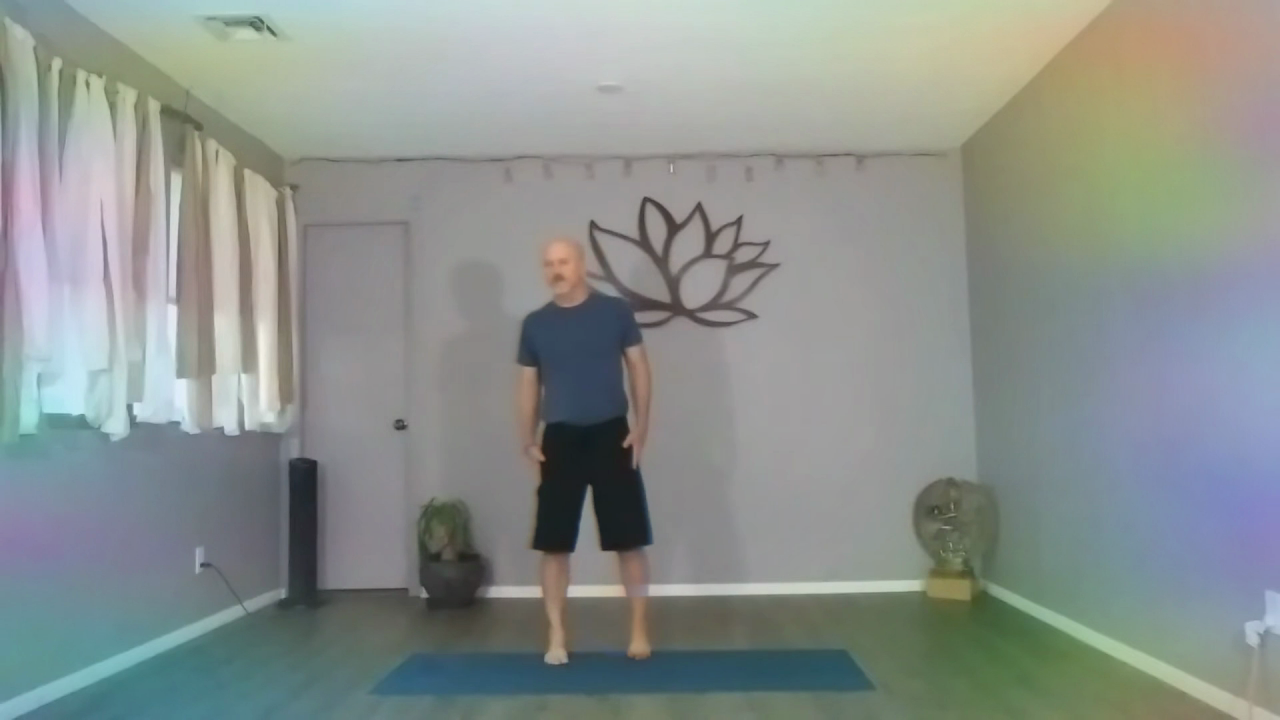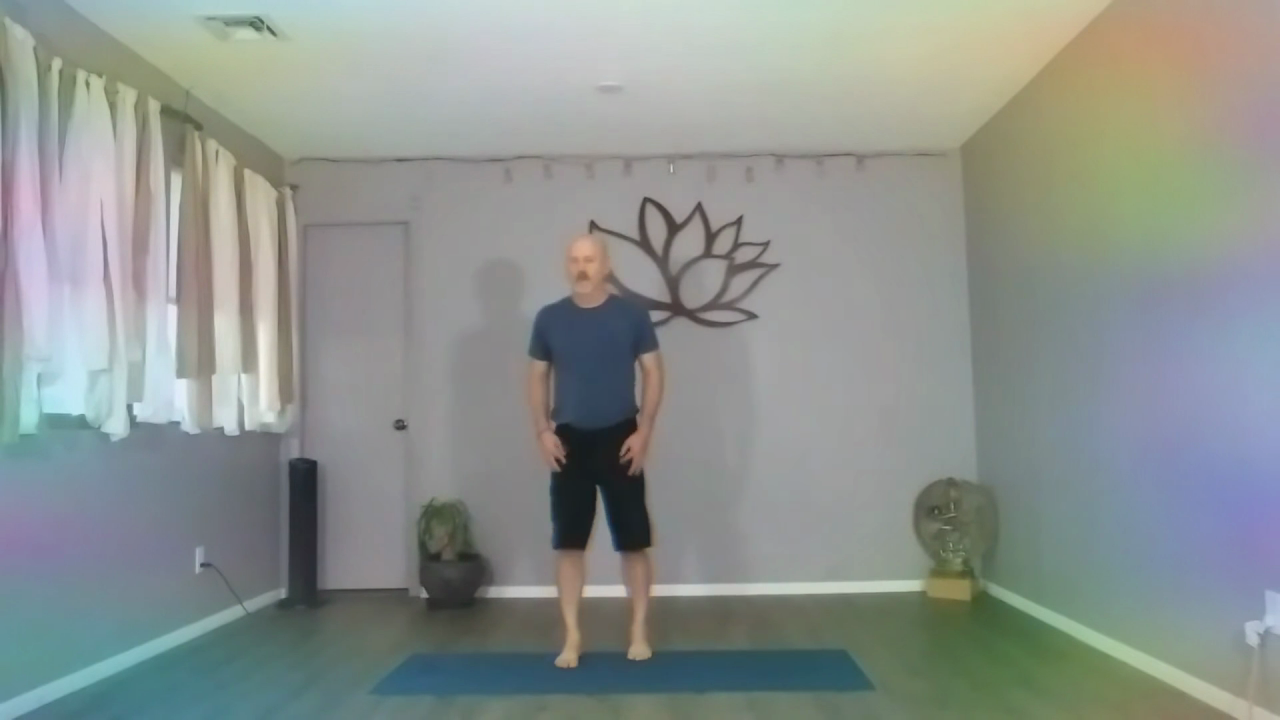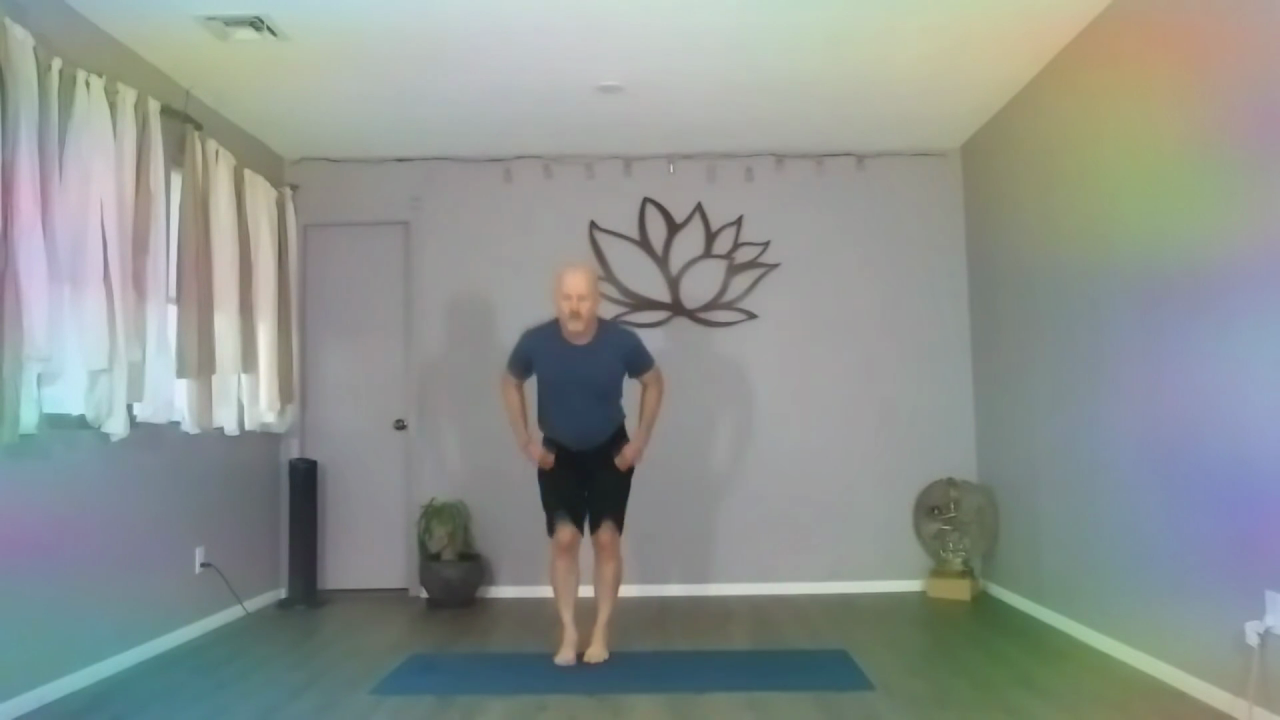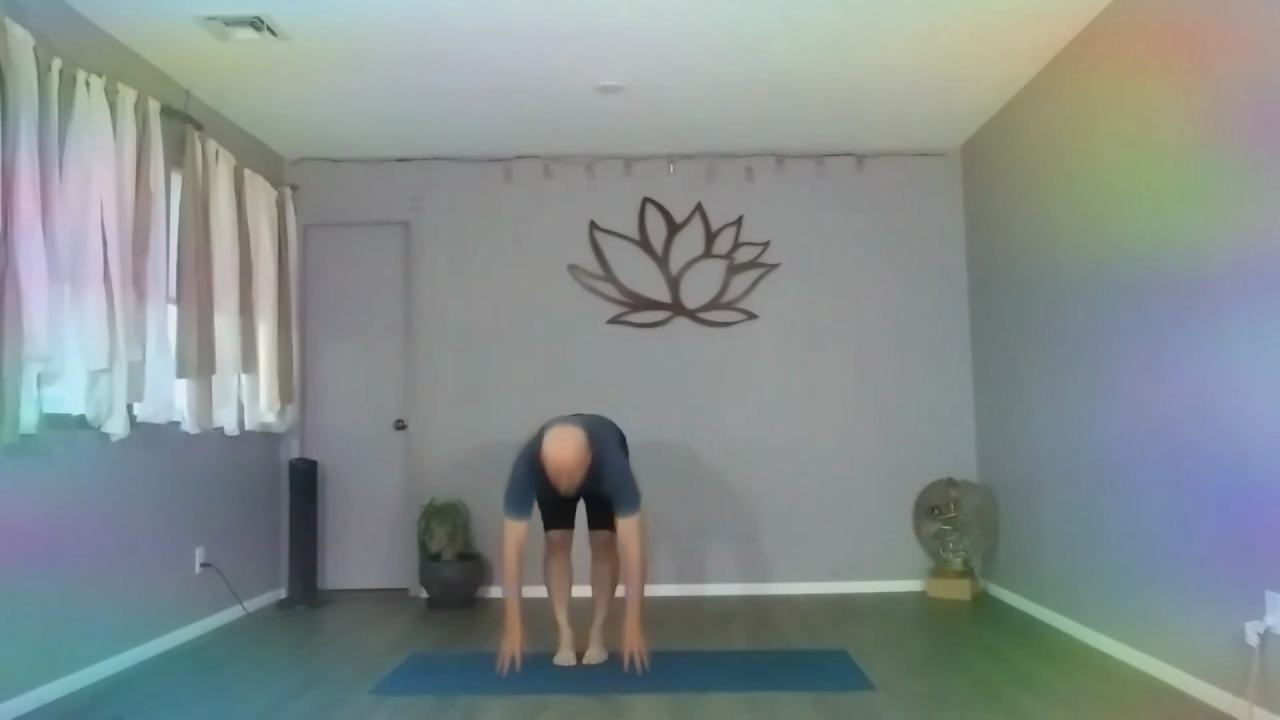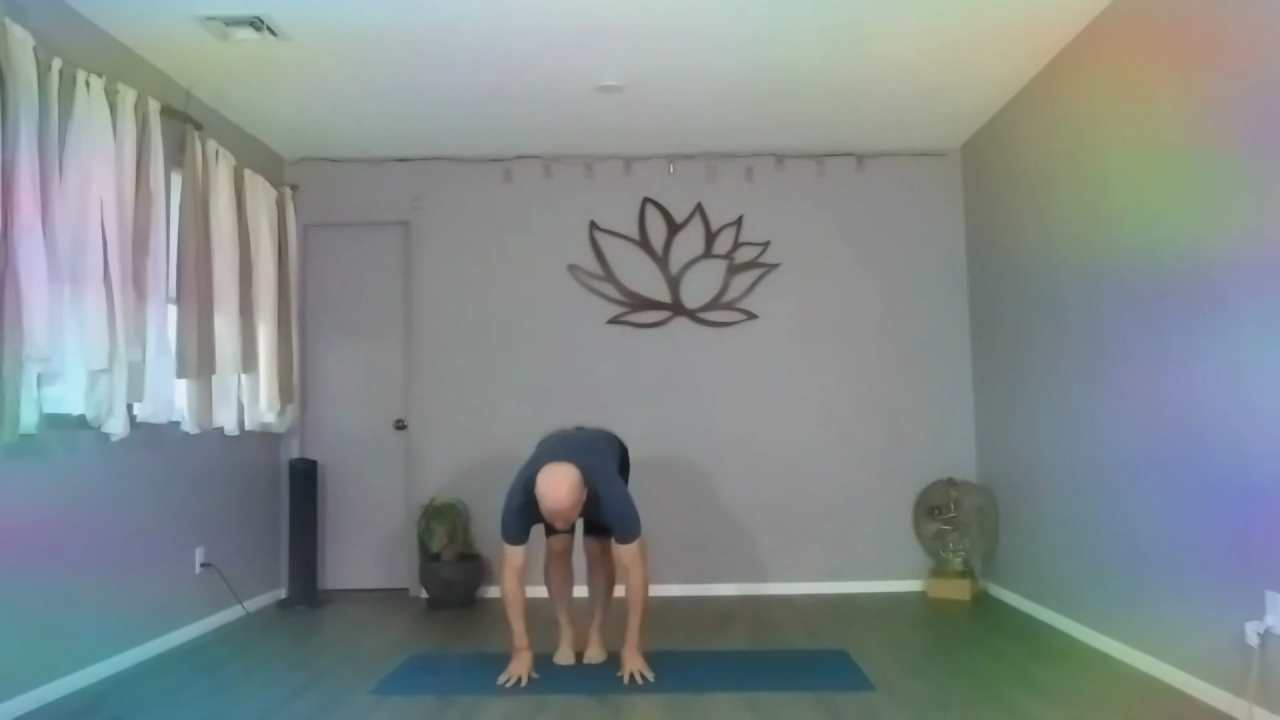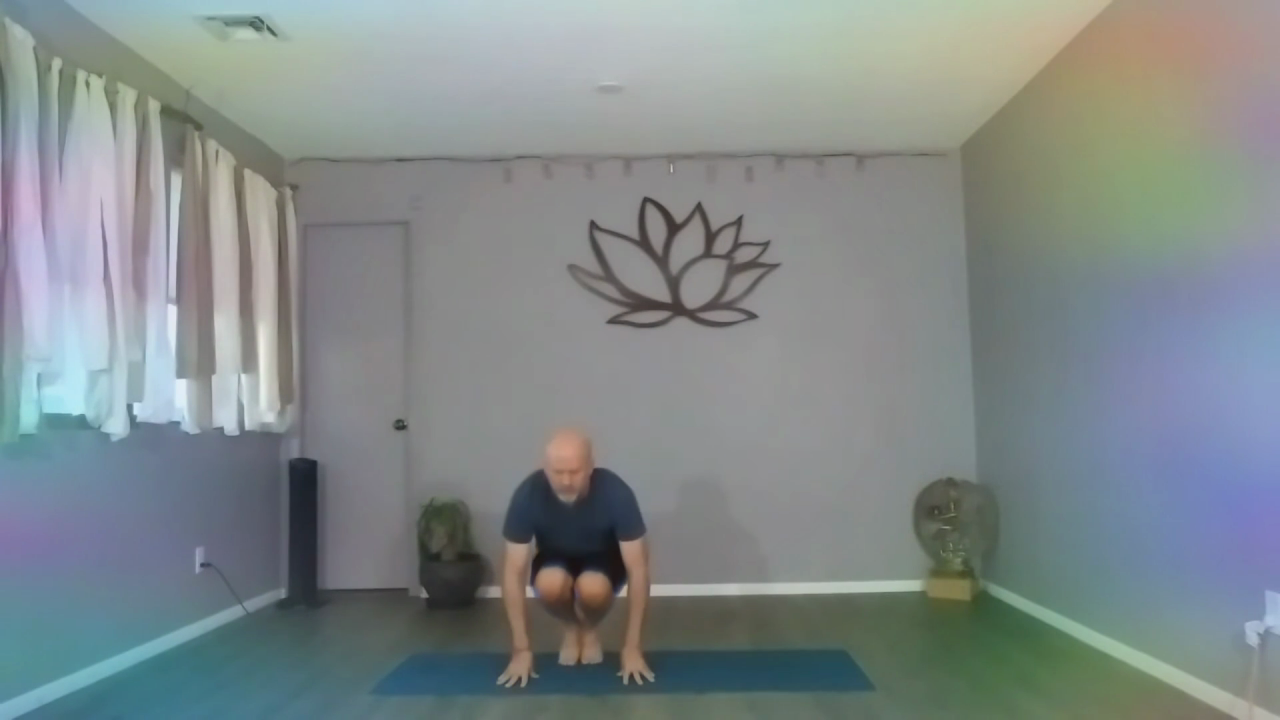
dt=0.7s
person 1, frame 1
left shoulder: (615, 311)
right shoulder: (535, 324)
left elbow: (638, 367)
right elbow: (528, 384)
left wrist: (640, 425)
right wrist: (529, 441)
left hip: (611, 436)
right hip: (560, 439)
left knee: (629, 539)
right knee: (554, 544)
left ankle: (639, 629)
right ankle: (556, 634)
person 1, frame 2
left shoulder: (632, 314)
right shoulder: (549, 318)
left elbow: (653, 374)
right elbow: (537, 378)
left wrist: (643, 432)
right wrist: (543, 430)
left hip: (620, 439)
right hip: (569, 441)
left knee: (634, 542)
right knee: (568, 544)
left ankle: (638, 631)
right ankle: (572, 636)
person 1, frame 3
left shoulder: (622, 342)
right shoulder: (535, 342)
left elbow: (653, 384)
right elbow: (511, 384)
left wrist: (641, 439)
right wrist: (526, 439)
left hip: (610, 452)
right hip: (558, 454)
left knee: (606, 539)
right knee: (564, 539)
left ankle: (600, 634)
right ankle: (568, 634)
person 1, frame 4
left shoulder: (611, 463)
right shoulder: (527, 466)
left elbow: (632, 544)
right elbow: (512, 546)
left wrist: (632, 622)
right wrist: (513, 624)
left knee: (604, 542)
right knee: (556, 542)
left ankle: (597, 633)
right ankle: (565, 635)
person 1, frame 5
left shoulder: (610, 494)
right shoulder: (520, 498)
left elbow: (635, 569)
right elbow: (512, 573)
left wrist: (631, 647)
right wrist: (521, 649)
left knee: (598, 549)
right knee: (557, 549)
left ankle: (596, 633)
right ankle: (565, 633)
person 1, frame 6
left shoulder: (616, 493)
right shoulder: (528, 495)
left elbow: (637, 568)
right elbow: (514, 571)
left wrist: (632, 648)
right wrist: (521, 649)
left hip: (602, 558)
right hip: (555, 558)
left knee: (592, 588)
right knee: (549, 585)
left ankle: (590, 629)
right ankle: (571, 626)
